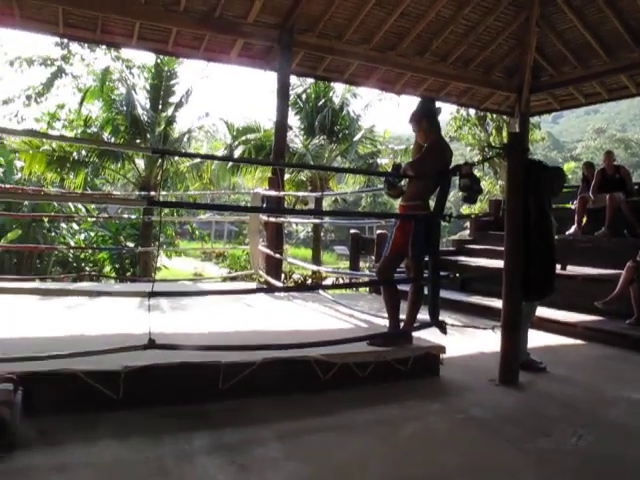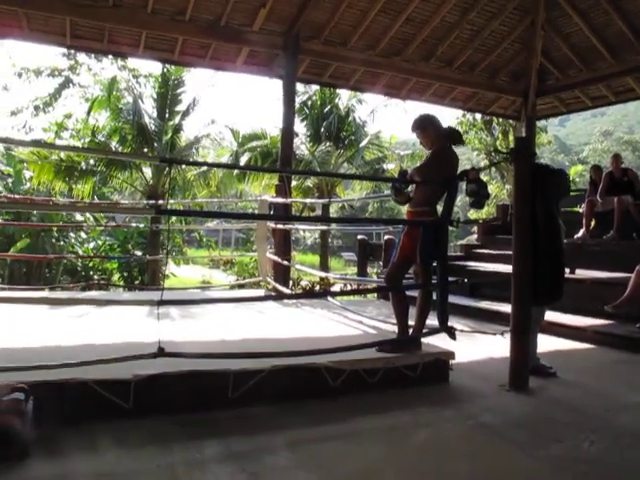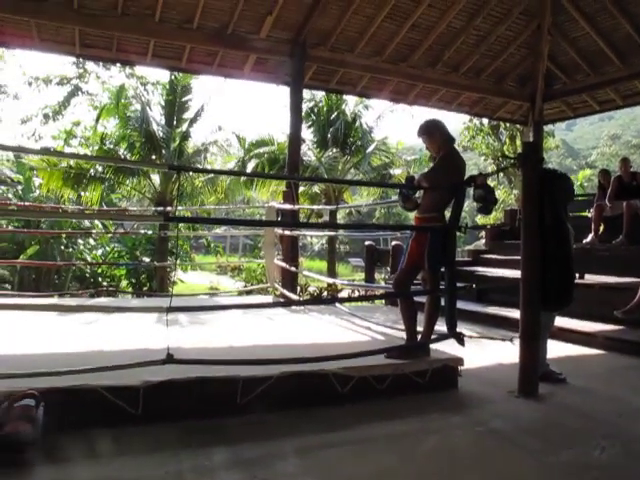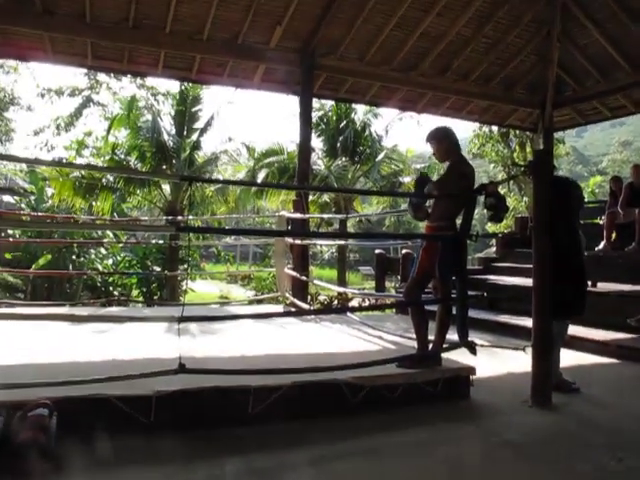
dt=0.3s
person 1, frame 1
left shoulder: (436, 147)
right shoulder: (440, 148)
left elbow: (414, 167)
left wrist: (403, 168)
left hip: (413, 216)
right hip: (419, 215)
left knee: (384, 271)
right knee: (415, 274)
left ankle: (395, 330)
right ankle: (405, 331)
person 1, frame 2
left shoulder: (441, 152)
right shoulder: (448, 154)
left elbow: (420, 173)
left wrist: (410, 174)
left hip: (421, 222)
right hip: (428, 221)
left knee: (393, 277)
right knee: (424, 280)
left ankle: (404, 337)
right ankle: (414, 337)
person 1, frame 3
left shoulder: (448, 157)
right shoulder: (455, 160)
left elbow: (427, 180)
left wrist: (417, 180)
left hip: (429, 227)
right hip: (436, 227)
left knee: (401, 283)
right knee: (432, 285)
left ankle: (412, 343)
right ankle: (423, 343)
person 1, frame 4
left shoulder: (457, 167)
right shoulder: (464, 168)
left elbow: (436, 189)
left wrist: (427, 188)
right wrist: (427, 209)
left hip: (439, 236)
right hip: (447, 236)
left knee: (412, 292)
right knee: (443, 294)
left ankle: (423, 353)
right ankle: (434, 352)
person 2, frame 1
left shoulder: (536, 201)
right shoulder: (535, 202)
right elbow: (540, 231)
left hip: (533, 255)
right hip: (535, 257)
left knee: (526, 304)
right knee: (528, 302)
left ankle: (520, 353)
right ankle: (520, 355)
person 2, frame 2
left shoulder: (543, 207)
right shoulder: (543, 207)
right elbow: (547, 238)
left hip: (541, 262)
right hip: (542, 264)
left knee: (534, 311)
right knee: (535, 310)
left ankle: (530, 358)
right ankle: (530, 361)
person 2, frame 3
left shoulder: (552, 214)
right shoulder: (552, 215)
right elbow: (556, 245)
left hip: (549, 269)
right hip: (551, 270)
left knee: (544, 318)
right knee: (545, 317)
left ankle: (540, 365)
right ankle: (540, 367)
person 2, frame 4
left shoulder: (561, 219)
right shoulder: (563, 220)
right elbow: (568, 248)
left hip: (560, 277)
right hip: (563, 278)
left knee: (556, 328)
right knee: (557, 327)
left ankle: (553, 374)
right ankle: (553, 376)
